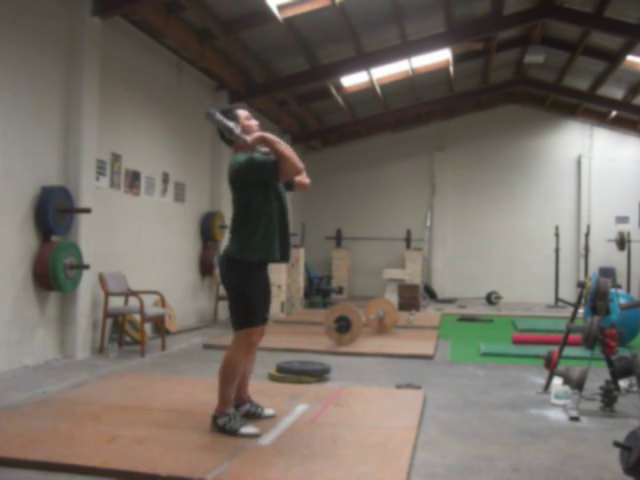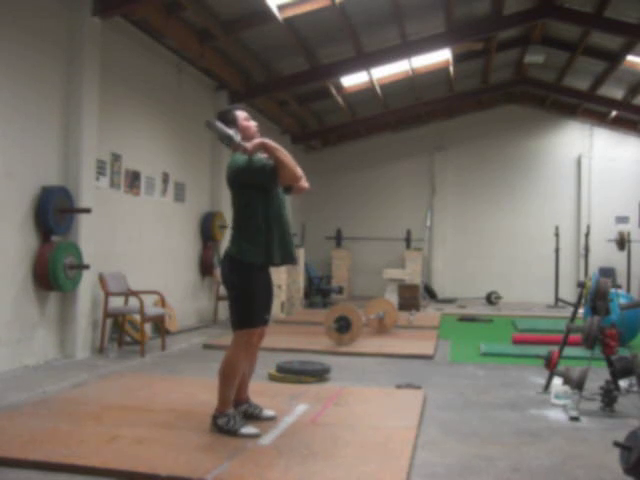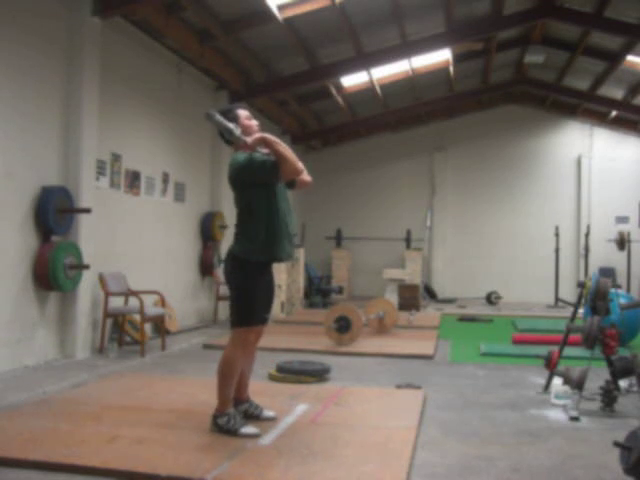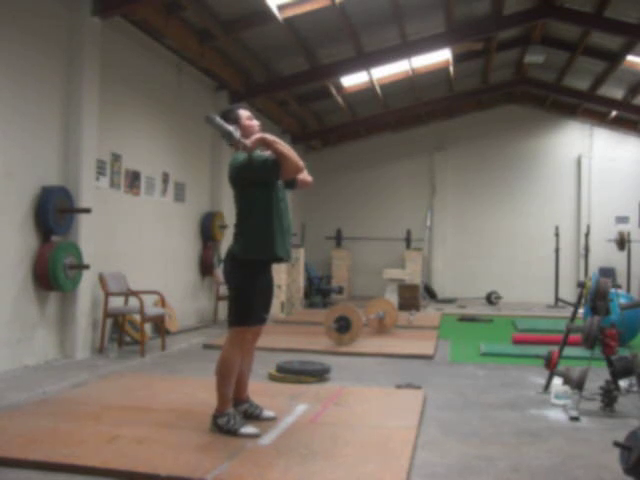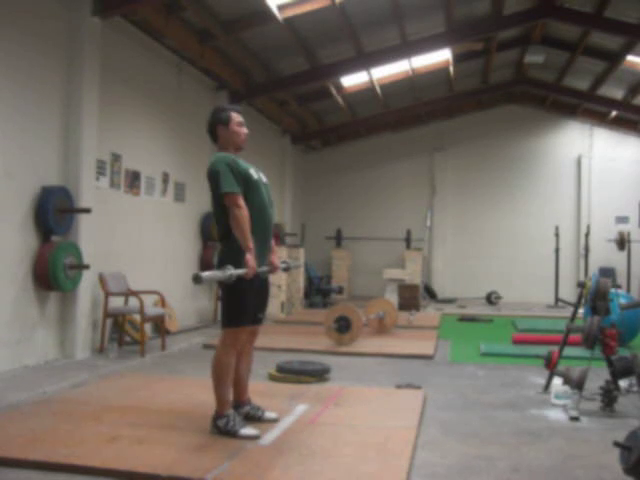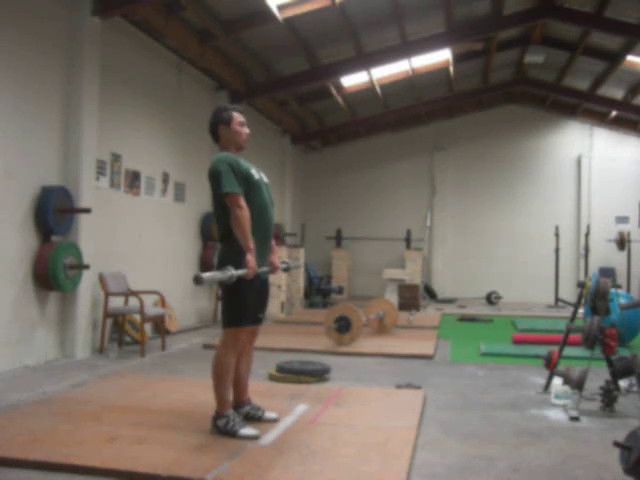
dt=0.2s
person 1, frame 1
left shoulder: (259, 160)
right shoulder: (245, 161)
left elbow: (302, 180)
right elbow: (296, 167)
left wrist: (268, 142)
right wrist: (267, 139)
left hip: (255, 261)
right hip: (242, 262)
left knee: (254, 337)
right knee: (245, 338)
left ankle: (242, 401)
right ankle: (223, 414)
person 1, frame 2
left shoulder: (260, 163)
right shoulder: (243, 165)
left elbow: (301, 184)
right elbow: (291, 175)
left wrist: (273, 152)
right wrist: (267, 144)
left hip: (258, 263)
right hip: (244, 263)
left knee: (255, 337)
right knee: (244, 339)
left ankle: (241, 402)
right ankle: (223, 414)
person 1, frame 3
left shoulder: (261, 159)
right shoulder: (245, 161)
left elbow: (302, 178)
right elbow: (293, 169)
left wrist: (268, 143)
right wrist: (268, 139)
left hip: (261, 261)
right hip: (247, 262)
left knee: (253, 337)
right knee: (241, 338)
left ankle: (242, 401)
right ankle: (223, 413)
person 1, frame 4
left shoulder: (261, 161)
right shoulder: (245, 161)
left elbow: (303, 179)
right elbow: (296, 167)
right wrist: (268, 141)
left hip: (264, 261)
right hip: (248, 262)
left knee: (251, 335)
right knee: (238, 337)
left ankle: (241, 401)
right ankle: (223, 414)
person 1, frame 5
left shoulder: (245, 166)
right shoulder: (222, 163)
right elbow: (237, 207)
left wrist: (271, 251)
right wrist: (247, 252)
left hip: (257, 264)
right hip: (239, 264)
left knee: (249, 337)
right knee: (232, 338)
left ankle: (242, 403)
right ankle: (223, 415)
person 1, frame 6
left shoulder: (246, 166)
right shoulder: (224, 163)
right elbow: (238, 208)
left wrist: (271, 252)
right wrist: (248, 253)
left hip: (257, 265)
right hip: (239, 264)
left knee: (249, 337)
right knee: (233, 339)
left ankle: (243, 403)
right ankle: (223, 415)
